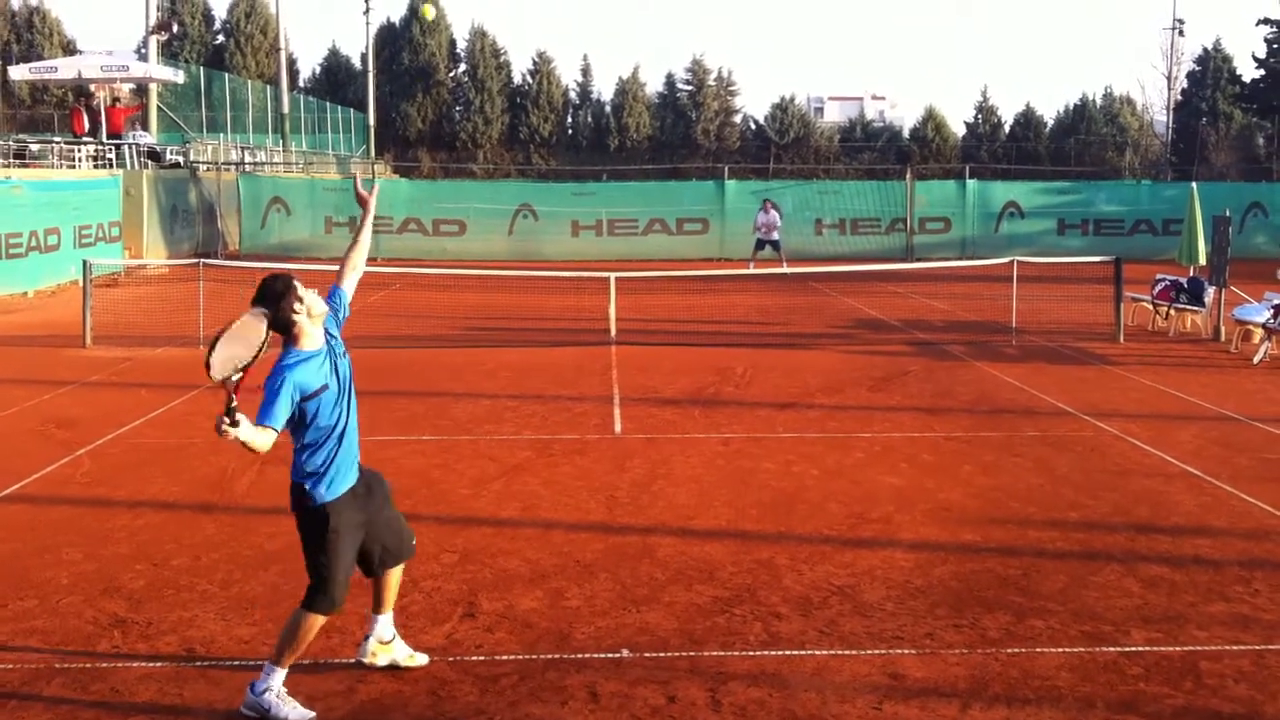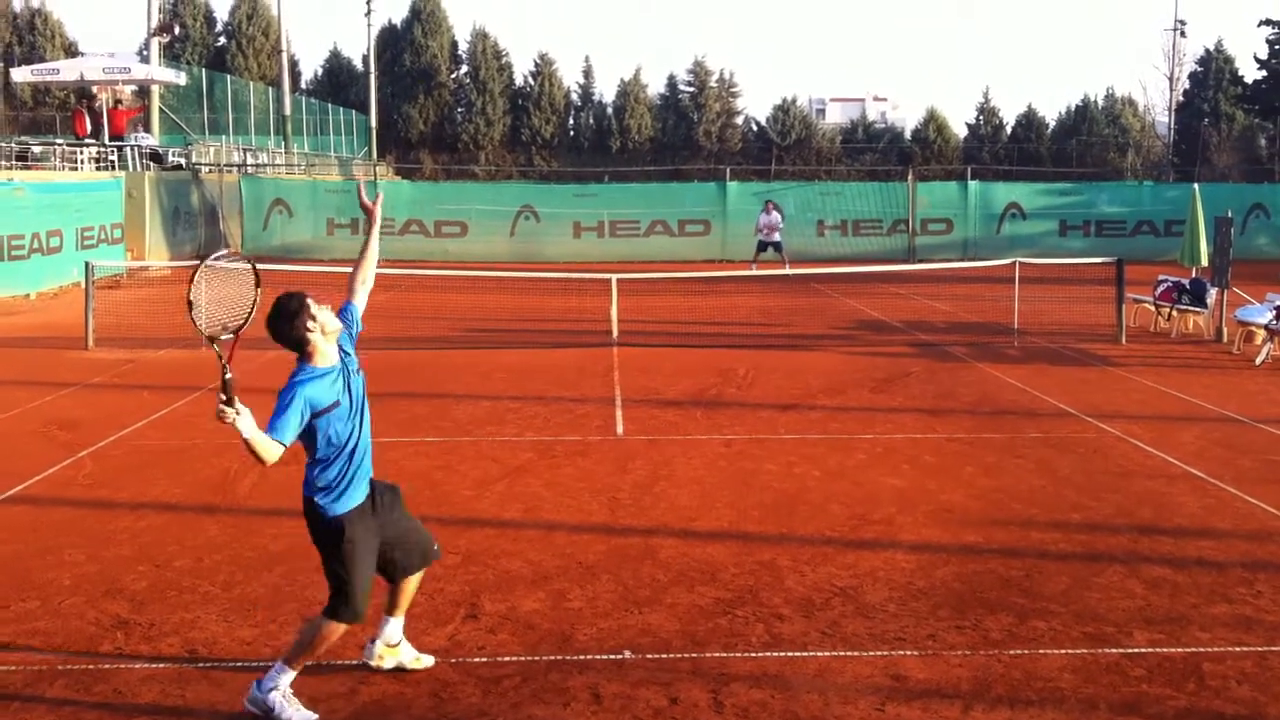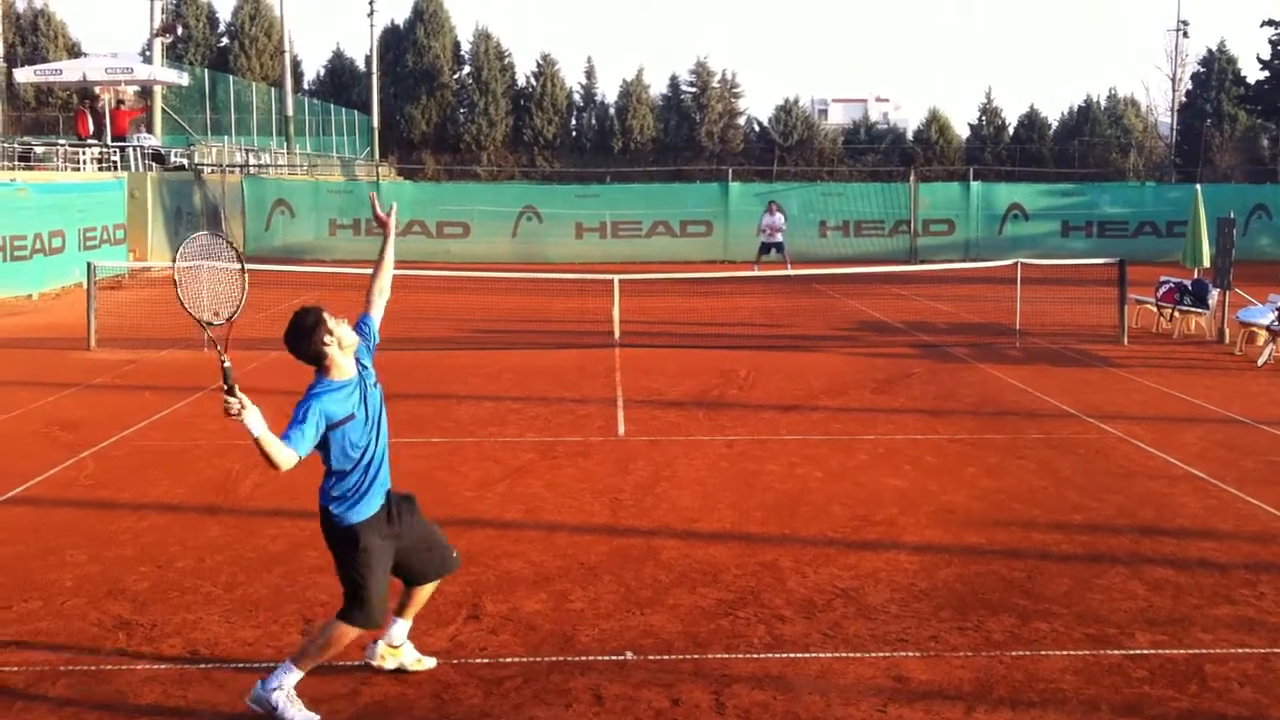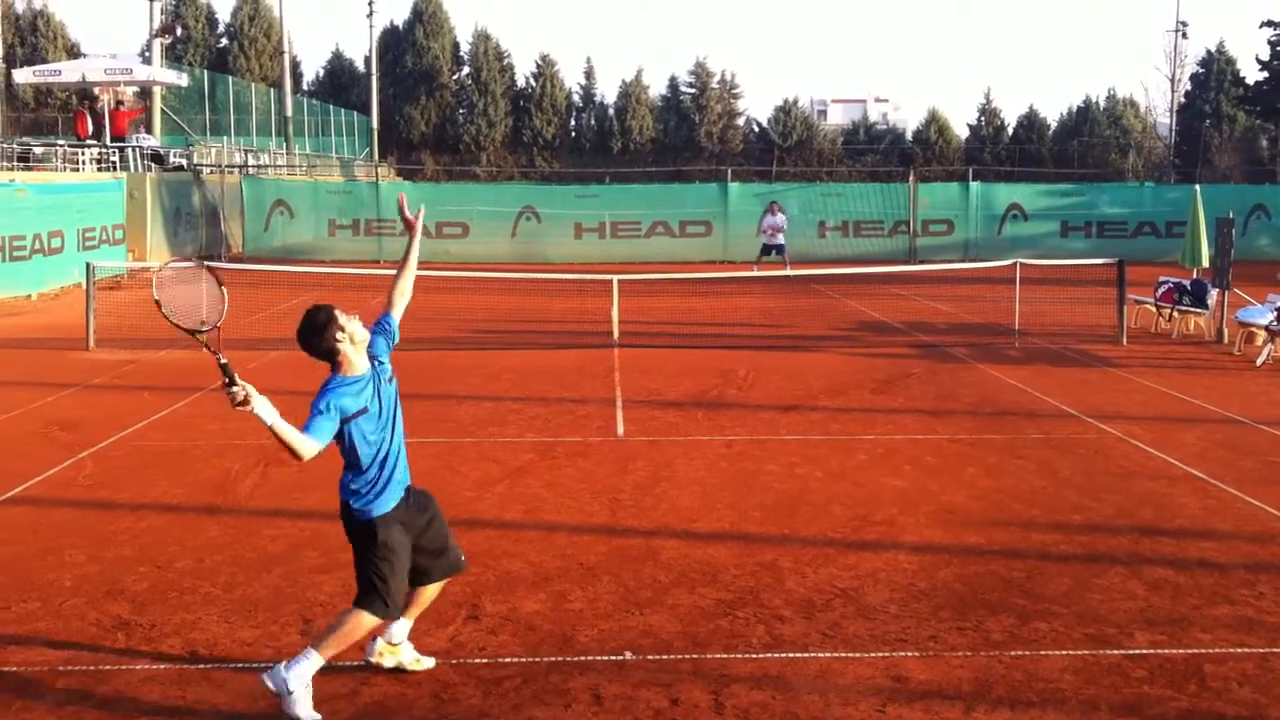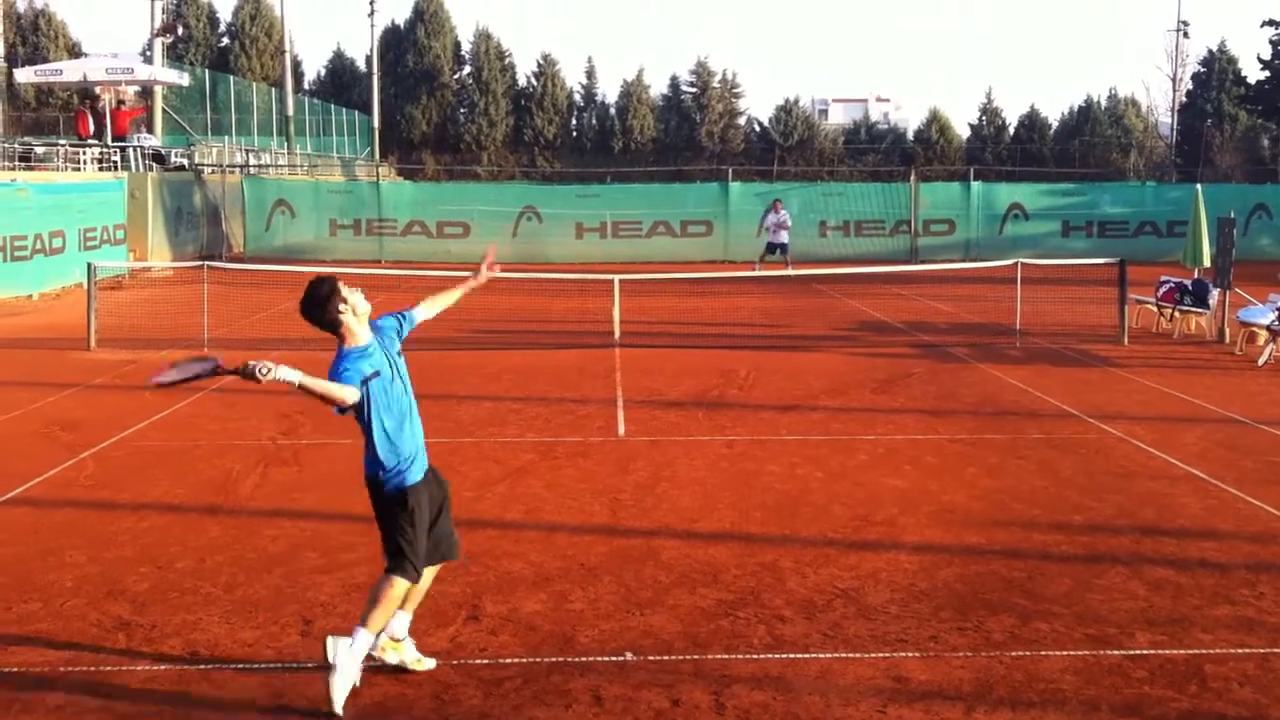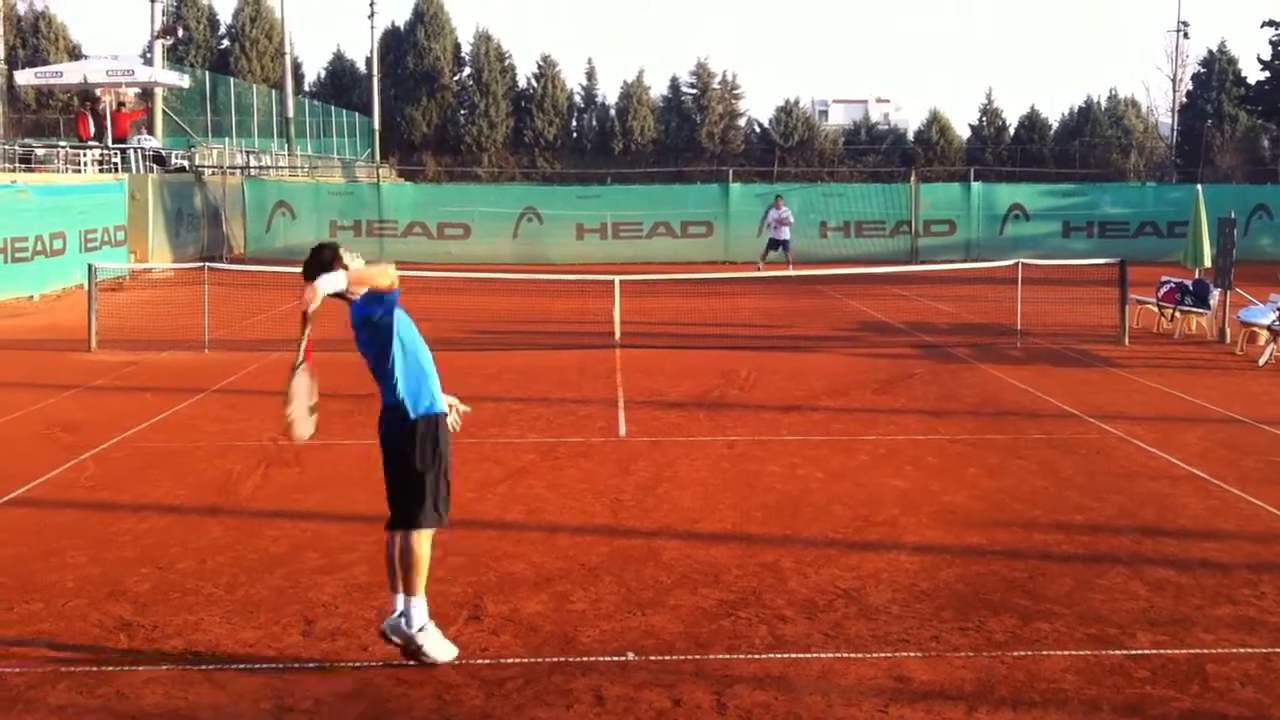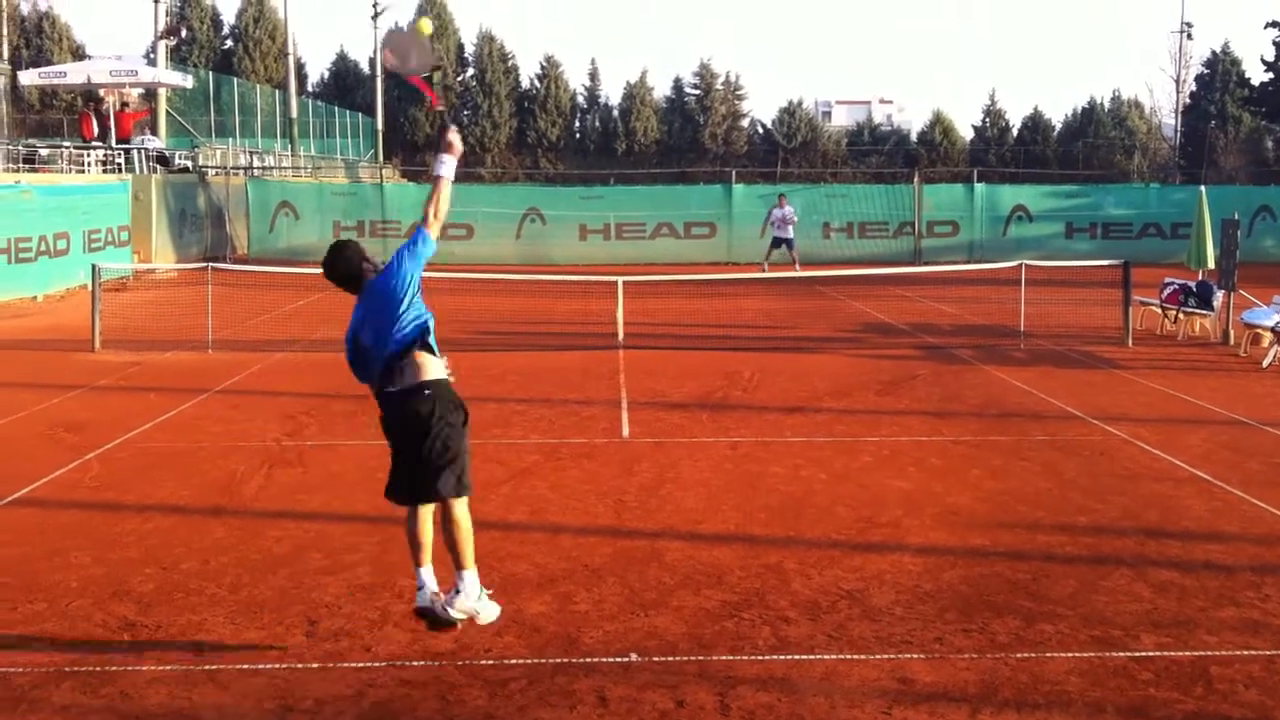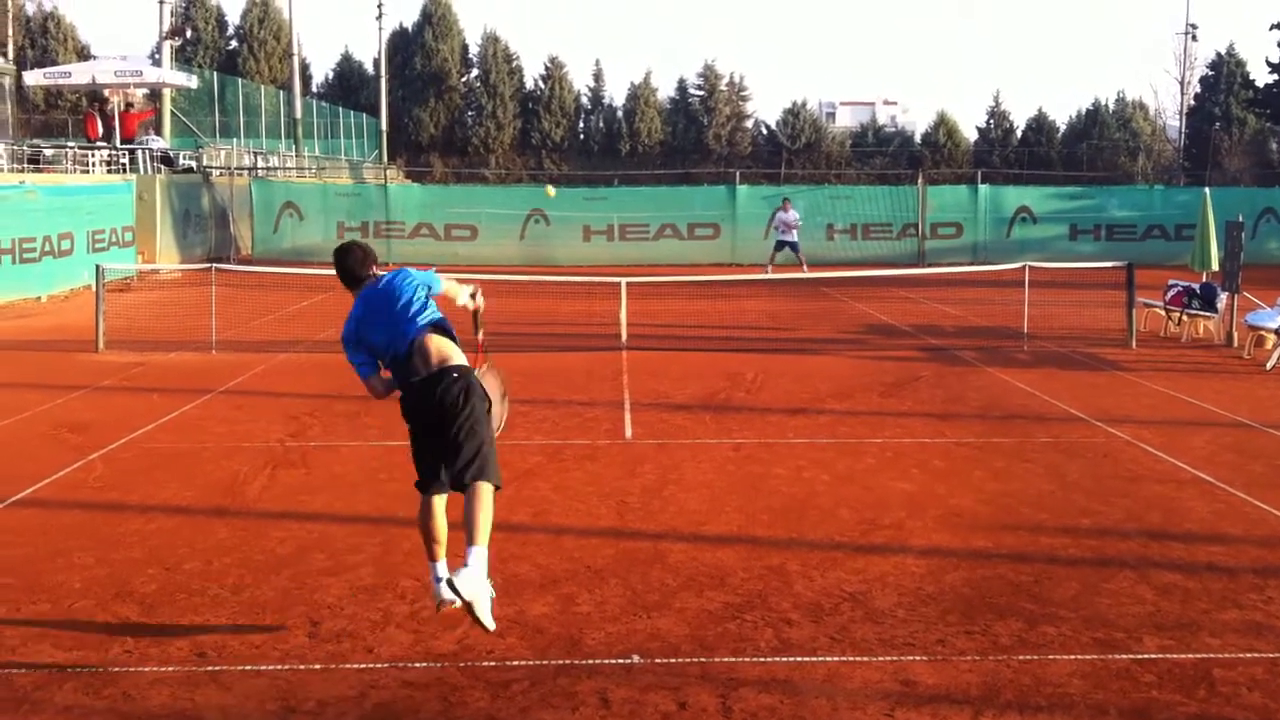
dt=0.1s
person 1, frame 1
left shoulder: (329, 327)
right shoulder: (290, 374)
left elbow: (350, 271)
right elbow: (264, 437)
left wrist: (368, 214)
right wrist: (239, 427)
left hip: (354, 481)
right hip: (324, 498)
left knee: (394, 553)
right knee: (326, 597)
left ankle: (381, 640)
person 1, frame 2
left shoulder: (343, 344)
right shoulder: (302, 391)
left elbow: (362, 283)
right elbow: (269, 450)
left wrist: (374, 225)
right wrist: (243, 423)
left hip: (369, 494)
right hip: (337, 510)
left knee: (416, 557)
right knee: (347, 609)
left ankle: (388, 644)
person 1, frame 3
left shoulder: (361, 356)
right shoulder: (319, 402)
left elbow: (378, 295)
right elbow: (284, 459)
left wrist: (388, 236)
right wrist: (254, 421)
left hip: (384, 504)
right hip: (353, 519)
left knee: (436, 563)
right knee: (362, 613)
left ankle: (392, 645)
person 1, frame 4
left shoulder: (377, 351)
right shoulder: (333, 400)
left elbow: (401, 292)
right elbow: (305, 449)
left wrist: (414, 238)
right wrist: (263, 411)
left hip: (402, 495)
right hip: (372, 512)
left knee: (443, 564)
right knee: (375, 611)
left ankle: (392, 642)
right ankle: (291, 675)
person 1, frame 5
left shoulder: (382, 328)
right shoulder: (349, 362)
left elbow: (421, 310)
right elbow: (345, 395)
left wrist: (470, 283)
right wrist: (288, 375)
left hip: (418, 471)
right hip: (398, 479)
left knee: (435, 553)
right knee: (405, 565)
left ankle: (393, 638)
right ankle: (353, 650)
person 1, frame 6
left shoulder: (366, 310)
right shoulder: (371, 306)
right elbow: (384, 276)
left wrist: (439, 398)
right wrist: (329, 281)
left hip: (420, 415)
right hip: (417, 422)
left knee: (405, 521)
right knee: (421, 520)
left ankle: (402, 614)
right ankle: (413, 618)
person 1, frame 7
left shoulder: (355, 330)
right shoulder: (393, 278)
right elbow: (432, 219)
right wrist: (447, 161)
left hip: (396, 406)
right hip: (430, 396)
left knee: (420, 500)
right knee: (452, 495)
left ankle: (427, 589)
right ankle: (467, 591)
person 1, frame 8
left shoulder: (354, 324)
right shoulder: (403, 279)
left elbow: (379, 386)
right elbow: (447, 287)
right wrist: (469, 295)
left hip: (417, 398)
right hip: (454, 382)
left knee: (432, 491)
right knee: (480, 483)
left ankle: (440, 581)
right ankle: (474, 574)
